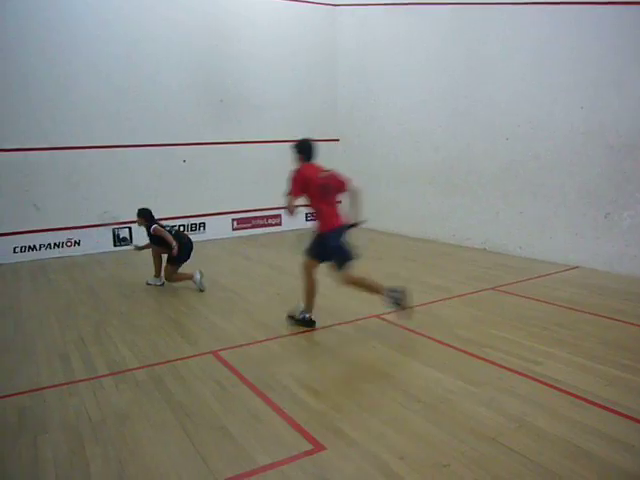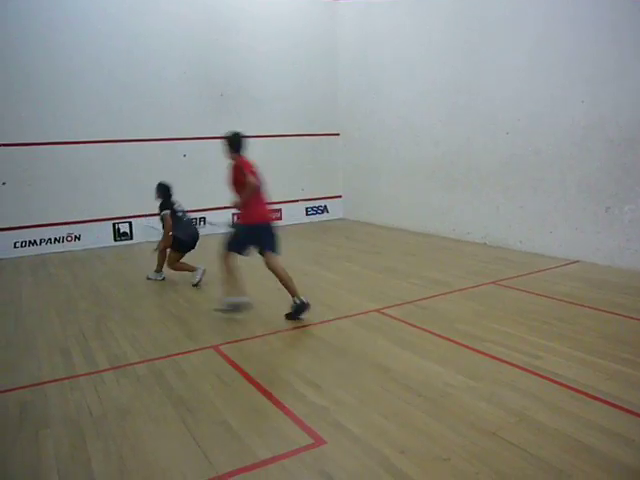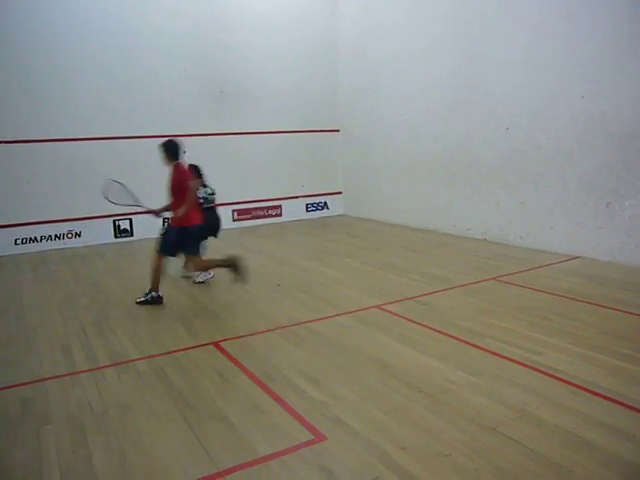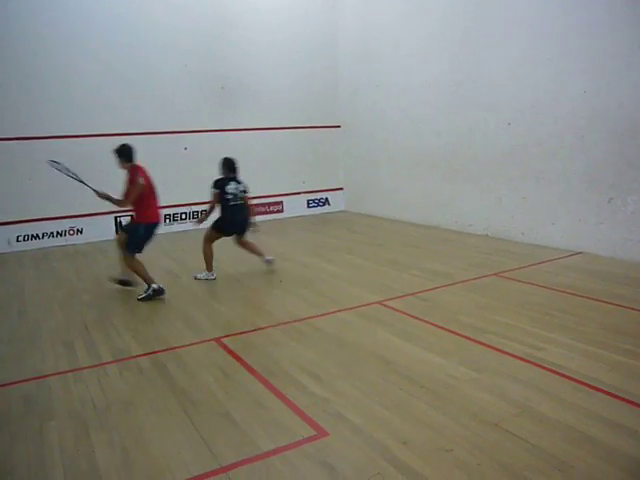
dt=0.2s
person 1, frame 1
left shoulder: (300, 173)
right shoulder: (326, 173)
left elbow: (291, 203)
right elbow: (351, 190)
left wrist: (291, 211)
right wrist: (354, 215)
left hip: (328, 228)
right hip: (333, 225)
left knee: (346, 277)
right knee: (308, 266)
left ankle: (391, 293)
right ankle: (305, 315)
person 1, frame 2
left shoulder: (238, 165)
right shoulder: (248, 164)
left elbow: (253, 183)
left wrist: (241, 202)
left hip: (250, 221)
right hip: (263, 218)
left knee: (227, 256)
right knee: (271, 262)
left ankle: (237, 298)
right ankle: (298, 301)
person 1, frame 3
left shoulder: (179, 170)
right shoulder: (181, 169)
left elbow: (194, 187)
left wrist: (184, 209)
right wrist: (162, 209)
left hip: (181, 224)
right hip: (195, 223)
left knee: (159, 257)
right knee: (196, 264)
left ankle: (154, 294)
right ankle: (229, 262)
person 1, frame 4
left shoulder: (136, 170)
right shoulder: (133, 173)
left elbow: (141, 183)
right elbow: (122, 202)
left wrist: (128, 202)
right wrist: (107, 197)
left hip: (147, 219)
right hip: (142, 219)
left knee: (128, 254)
right knee: (121, 238)
left ankle: (154, 287)
right ankle: (126, 277)
